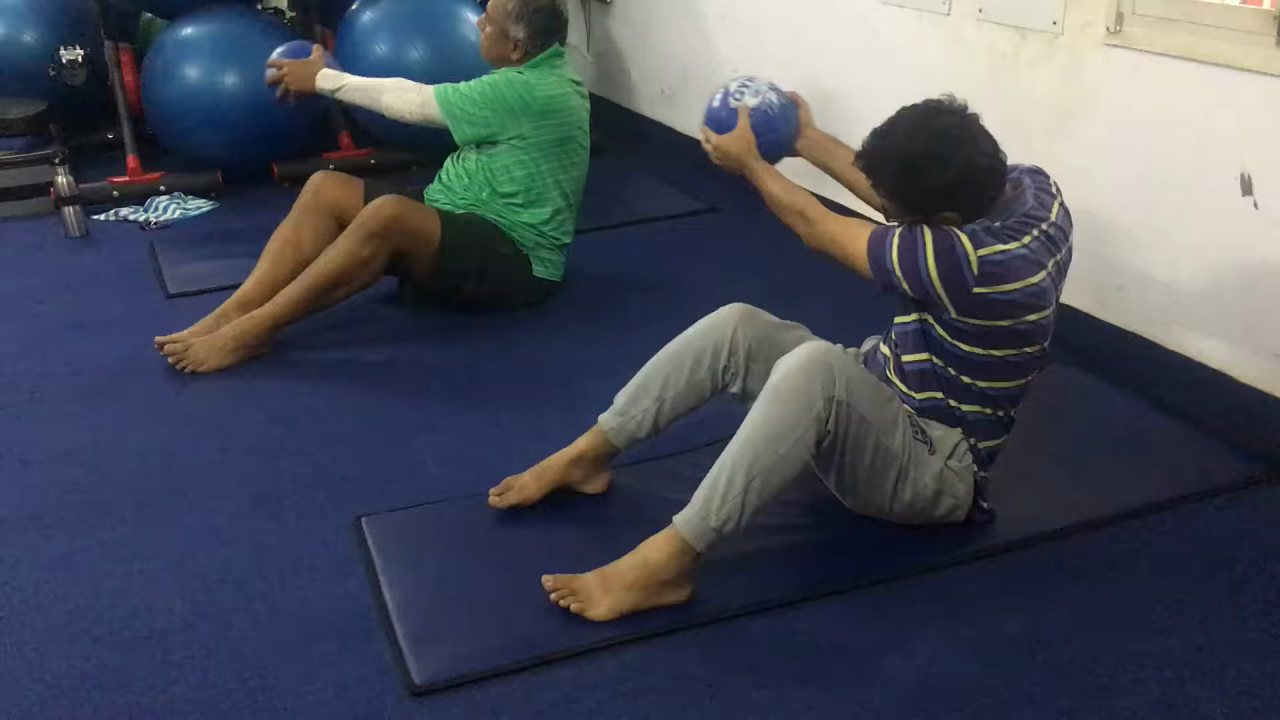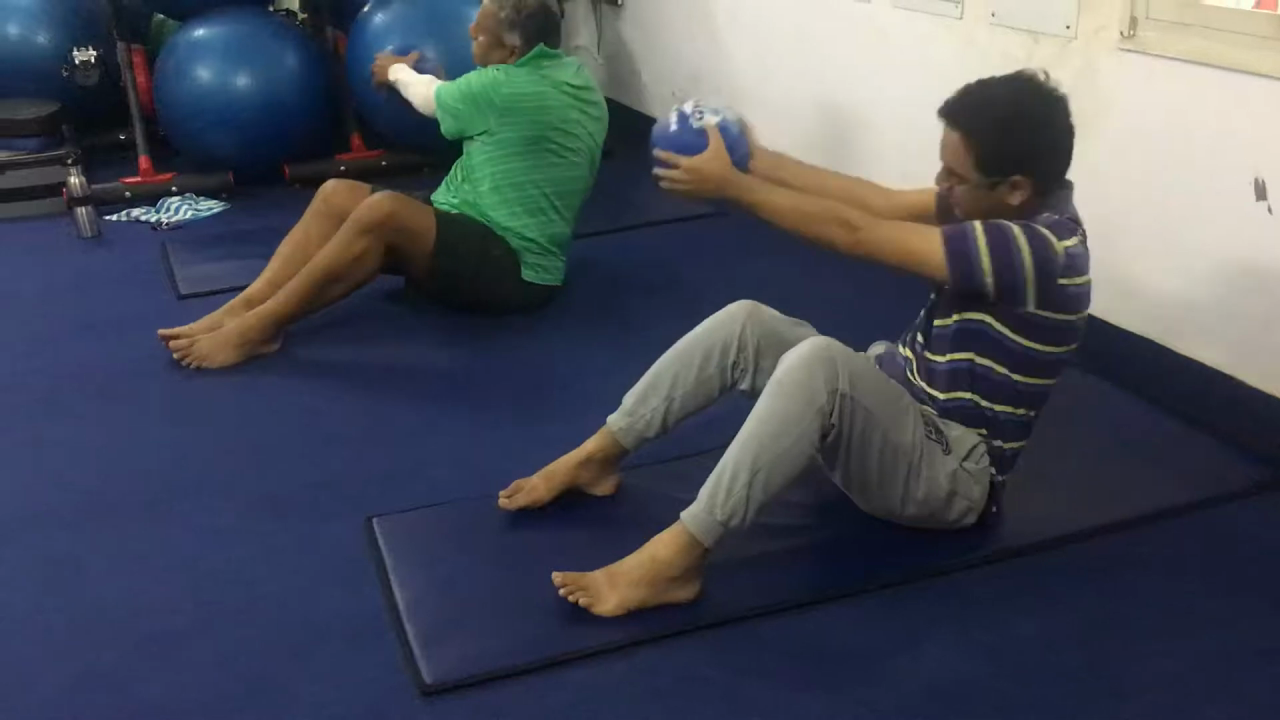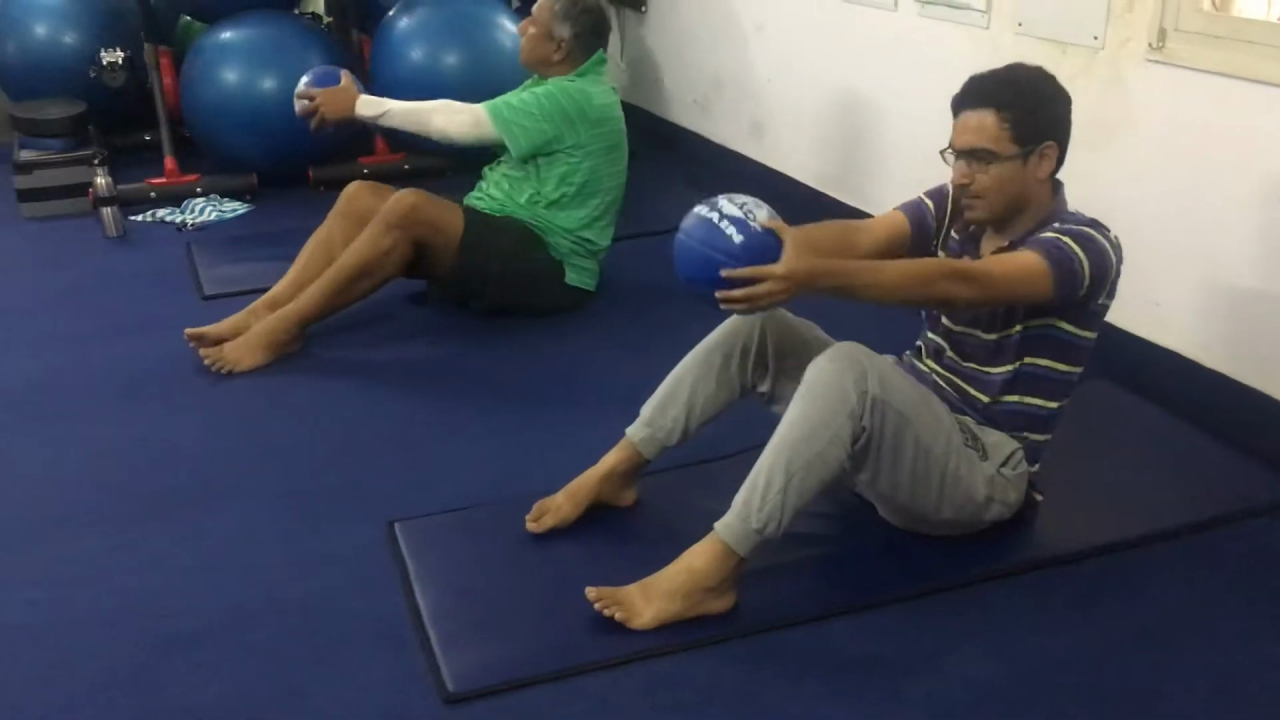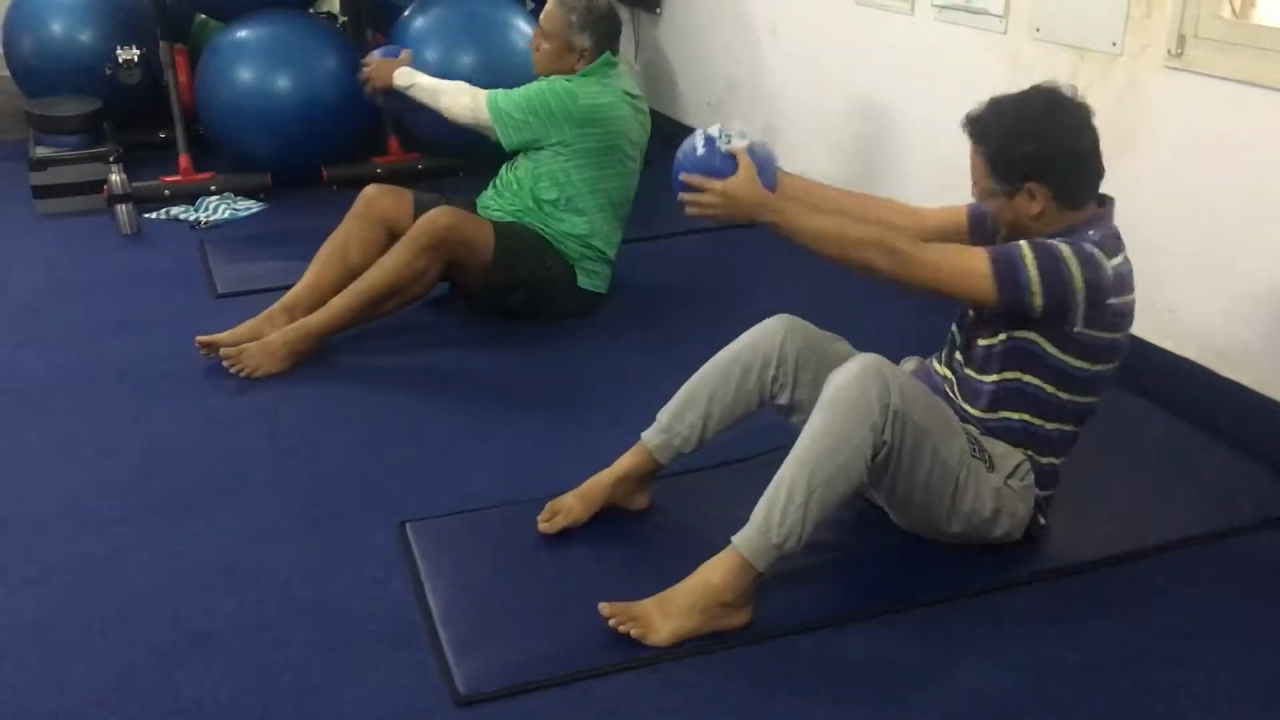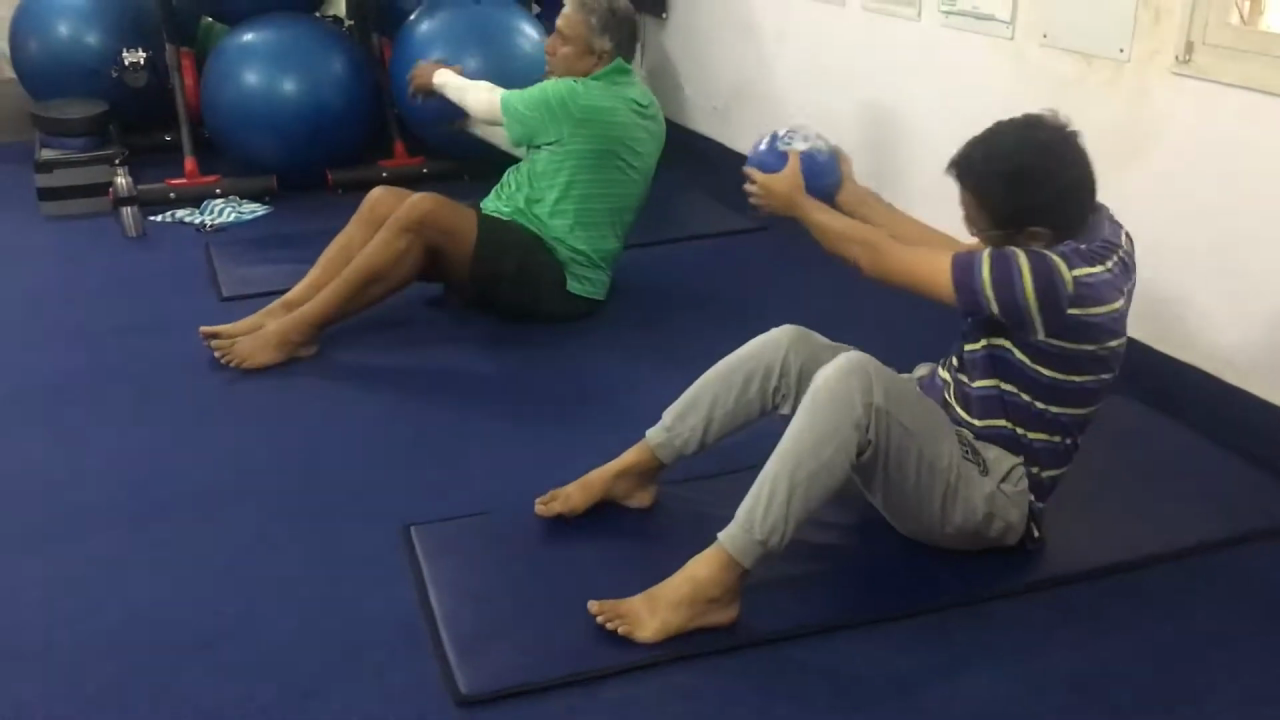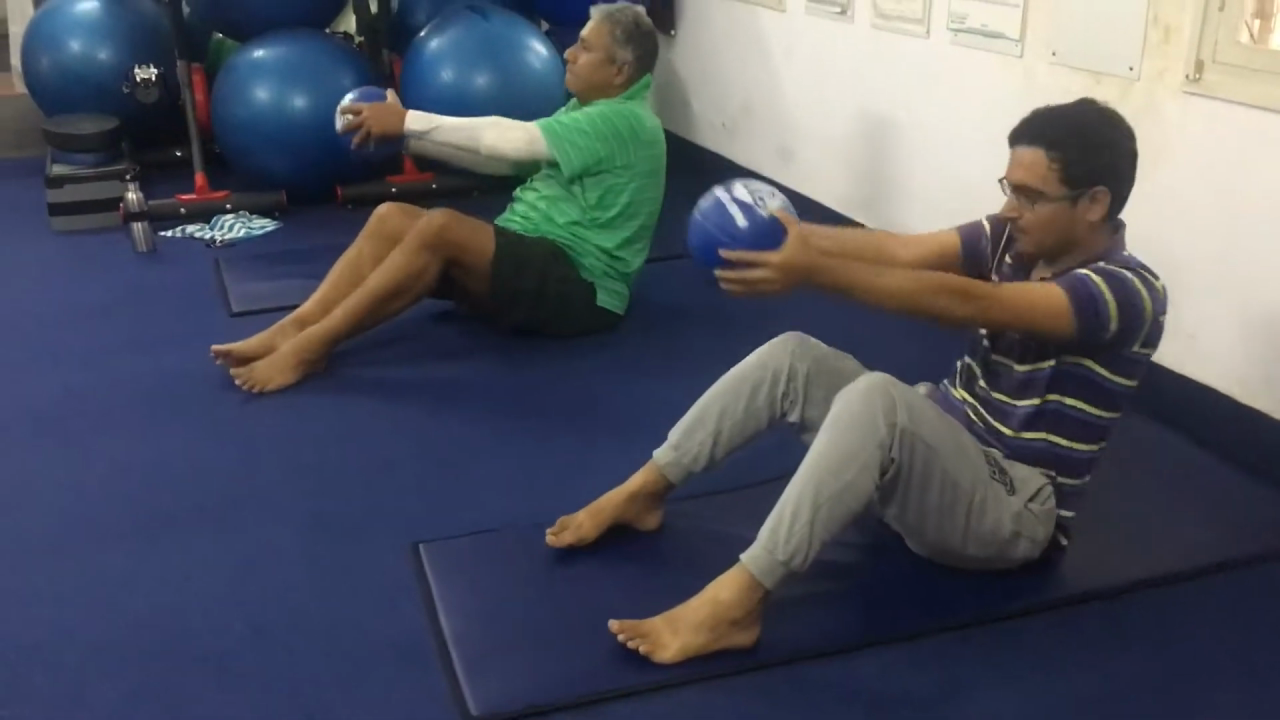
dt=0.4s
person 1, frame 1
left shoulder: (961, 260)
right shoulder: (1030, 186)
left elbow: (816, 226)
right elbow: (913, 204)
left wrist: (748, 160)
right wrist: (810, 141)
left hip: (933, 469)
left knee: (813, 365)
right knee: (737, 326)
left ankle: (668, 561)
right ankle: (585, 456)
person 1, frame 2
left shoulder: (1035, 251)
right shoulder: (1005, 206)
left elbow: (853, 233)
right elbow: (880, 202)
left wrist: (728, 183)
right wrist: (756, 162)
left hip: (947, 470)
right hip: (893, 404)
left knee: (818, 362)
right knee: (745, 324)
left ankle: (677, 559)
right ankle: (595, 458)
person 1, frame 3
left shoulder: (1088, 250)
right shoulder: (954, 208)
left elbow: (958, 284)
right elbow: (860, 237)
left wrist: (814, 276)
left hip: (978, 472)
right hip: (906, 417)
left knee: (846, 369)
right knee: (759, 326)
left ankle: (711, 570)
right ankle: (614, 472)
person 1, frame 4
left shoulder: (1074, 269)
right shoulder: (1065, 216)
left elbow: (896, 258)
right elbow: (917, 223)
left wrist: (763, 208)
right wrist: (771, 186)
left hip: (992, 484)
left knee: (864, 377)
right knee: (783, 337)
left ankle: (728, 583)
right ankle: (630, 474)
person 1, frame 5
left shoulder: (1046, 274)
right shoulder: (1086, 227)
left elbow: (882, 259)
right elbow: (954, 257)
left wrist: (798, 201)
right wrist: (851, 194)
left hip: (989, 494)
left knee: (853, 376)
right knee: (789, 348)
left ankle: (714, 582)
right ankle: (633, 470)
person 1, frame 6
left shoulder: (1127, 293)
right shoulder: (1010, 238)
left elbow: (964, 303)
right elbow: (899, 251)
left wrist: (815, 272)
right wrist: (792, 242)
left hip: (1009, 506)
right hip: (939, 444)
left knee: (875, 399)
right knee: (791, 354)
left ankle: (735, 602)
right ankle: (640, 494)
person 2, frame 1
left shoulder: (526, 92)
right shoulder: (541, 72)
left elbow: (415, 105)
right elbow: (433, 104)
left wrist: (321, 79)
left hip: (512, 262)
left knee: (388, 215)
right knee: (325, 189)
left ankle: (253, 332)
right ankle: (235, 312)
person 2, frame 2
left shoulder: (503, 88)
right shoulder: (575, 76)
left elbow: (432, 99)
left wrist: (394, 70)
left hip: (512, 268)
right hip: (486, 236)
left knee: (384, 210)
right knee: (337, 195)
left ankle: (258, 329)
right ankle: (240, 309)
person 2, frame 3
left shoulder: (573, 100)
right shoulder: (559, 83)
left elbow: (461, 124)
right elbow: (474, 122)
left wrist: (361, 106)
right wrist: (362, 107)
left hip: (548, 269)
right hip: (503, 234)
left knee: (409, 206)
right knee: (360, 197)
left ankle: (282, 329)
right ankle: (267, 310)
person 2, frame 4
left shoulder: (572, 100)
right shoulder: (608, 84)
left elbow: (473, 108)
right elbow: (494, 115)
left wrist: (399, 76)
left hip: (559, 270)
left knee: (442, 225)
right knee: (377, 201)
left ankle: (301, 338)
right ankle: (284, 315)
person 2, frame 5
left shoulder: (577, 100)
right shoulder: (633, 98)
left elbow: (489, 105)
left wrist: (438, 77)
right wrist: (470, 122)
left hip: (555, 276)
right hip: (535, 246)
left knee: (424, 211)
right knee: (382, 202)
left ankle: (297, 331)
right ankle: (283, 311)
person 2, frame 6
left shoulder: (622, 122)
right shoulder: (591, 110)
left elbow: (511, 141)
right elbow: (505, 158)
left wrist: (409, 122)
right wrist: (408, 138)
left hip: (575, 288)
right hip: (529, 255)
left knee: (441, 227)
right knee: (391, 219)
left ankle: (311, 349)
right ankle: (294, 329)
